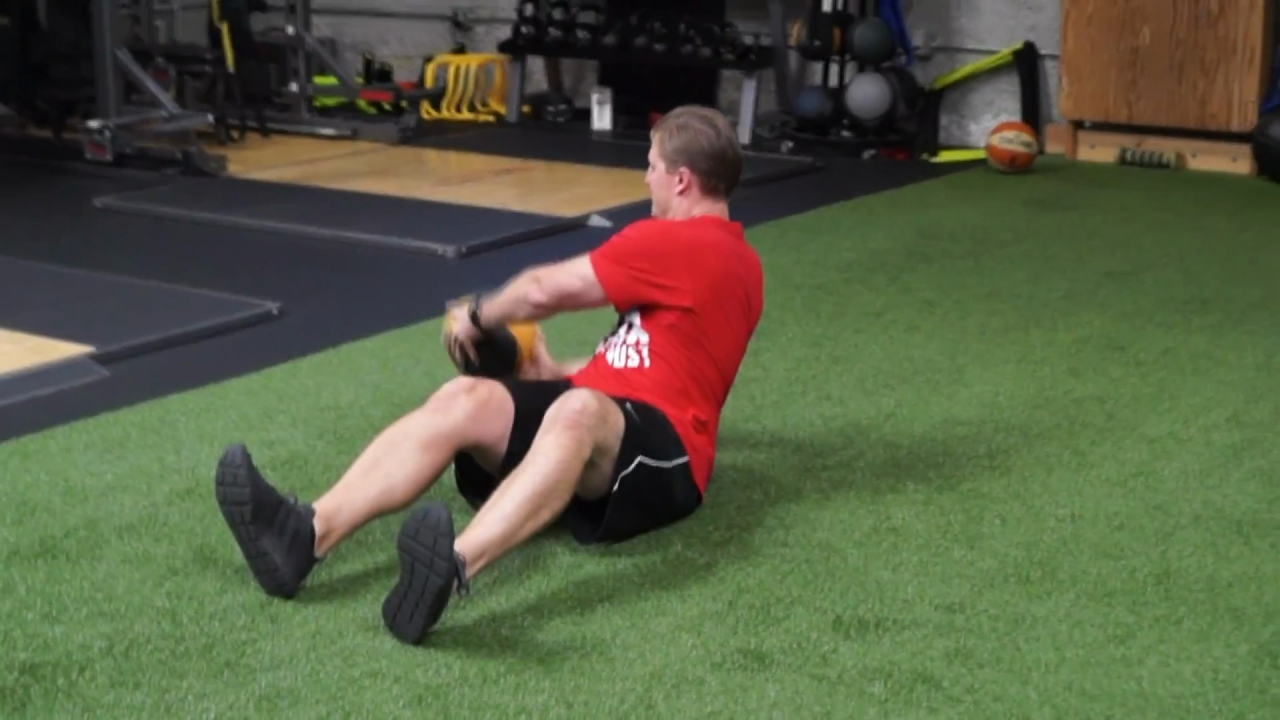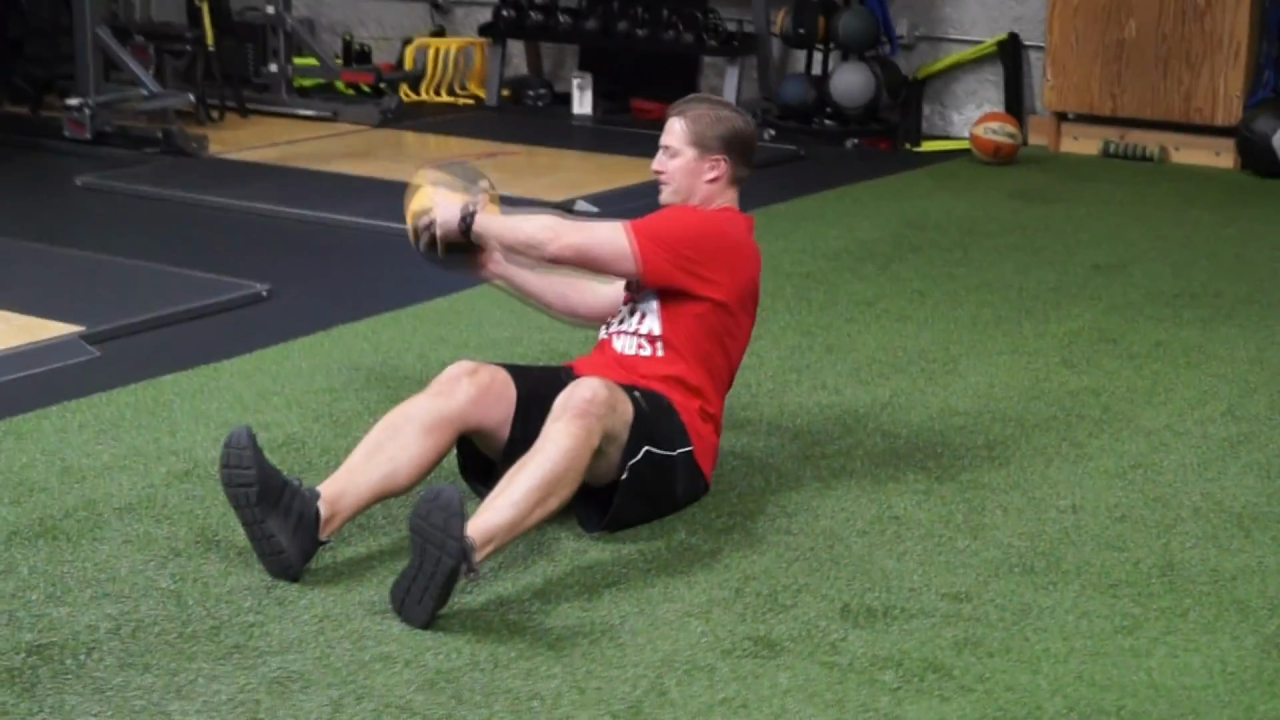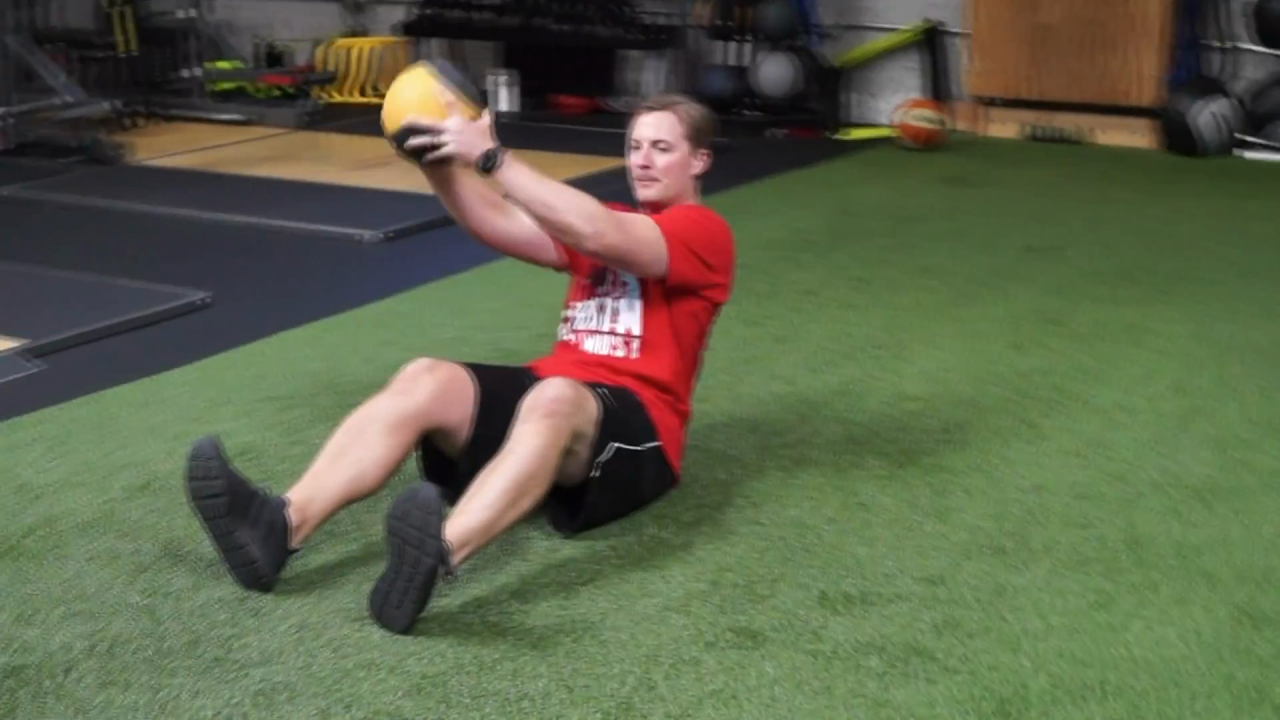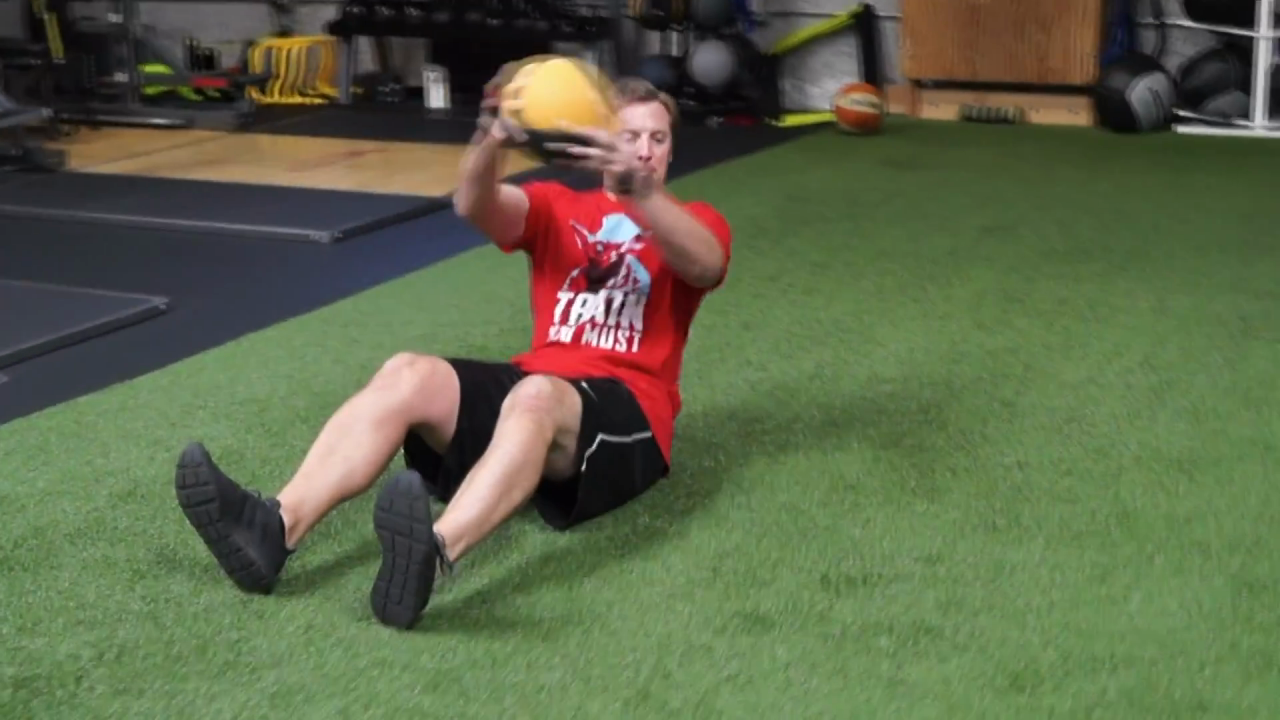
dt=0.3s
person 1, frame 1
left shoulder: (679, 243)
right shoulder: (722, 255)
left elbow: (544, 289)
left wrist: (476, 318)
right wrist: (555, 369)
left hip: (662, 443)
left knee: (578, 410)
right knee: (463, 397)
left ankle: (452, 569)
right ankle: (308, 533)
person 1, frame 2
left shoulder: (714, 235)
right shoulder: (697, 235)
left elbow: (566, 242)
right elbow: (614, 308)
left wrist: (468, 222)
right wrist: (498, 262)
left hip: (666, 432)
left knee: (588, 397)
right knee: (466, 381)
left ankle: (462, 553)
right ankle: (314, 515)
person 1, frame 3
left shoulder: (703, 233)
right shoulder: (608, 228)
left elbow: (601, 234)
right elbow: (493, 223)
left wrist: (490, 157)
right wrist: (438, 158)
left hip: (635, 423)
right hip: (551, 388)
left knee: (554, 399)
right knee: (427, 379)
left ankle: (438, 555)
right ankle: (283, 525)
person 1, frame 4
left shoulder: (697, 223)
right shoulder: (558, 206)
left elbow: (702, 264)
right elbow: (476, 206)
left wrist: (638, 185)
right wrist: (491, 142)
left hip: (624, 410)
right hip: (538, 380)
left knee: (536, 399)
right knee: (408, 374)
left ankle: (433, 554)
right ankle: (277, 526)
